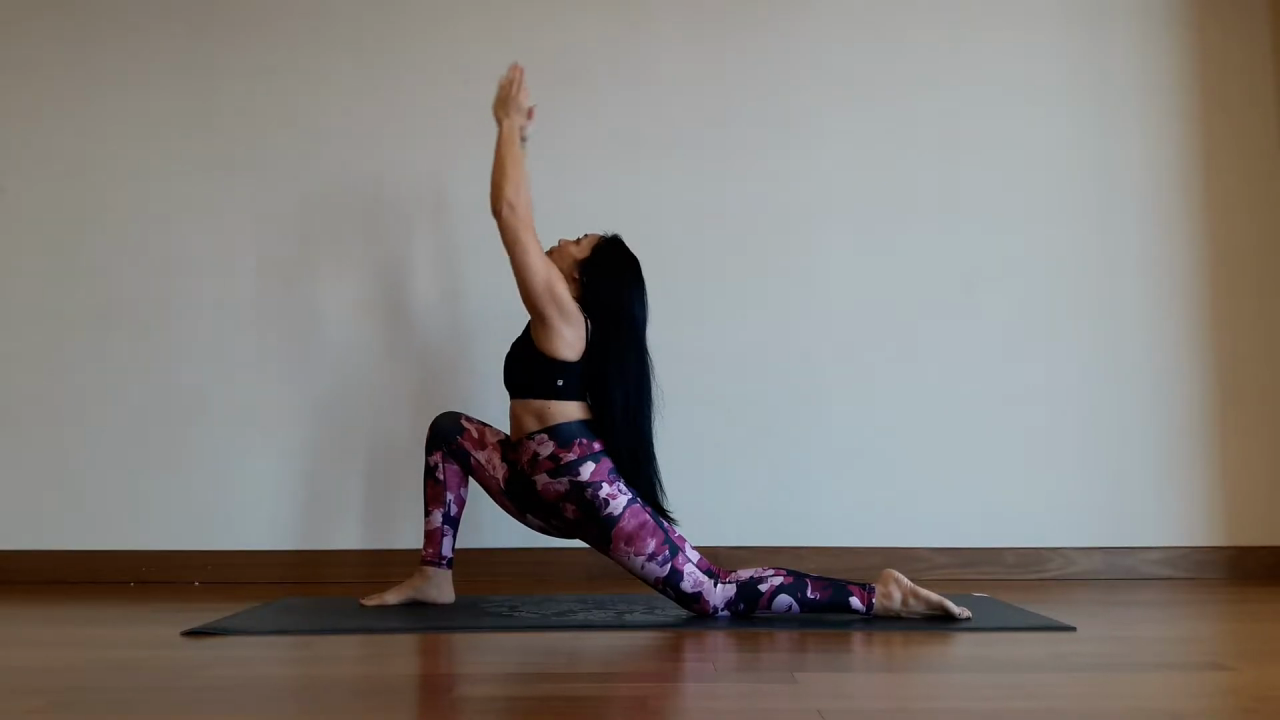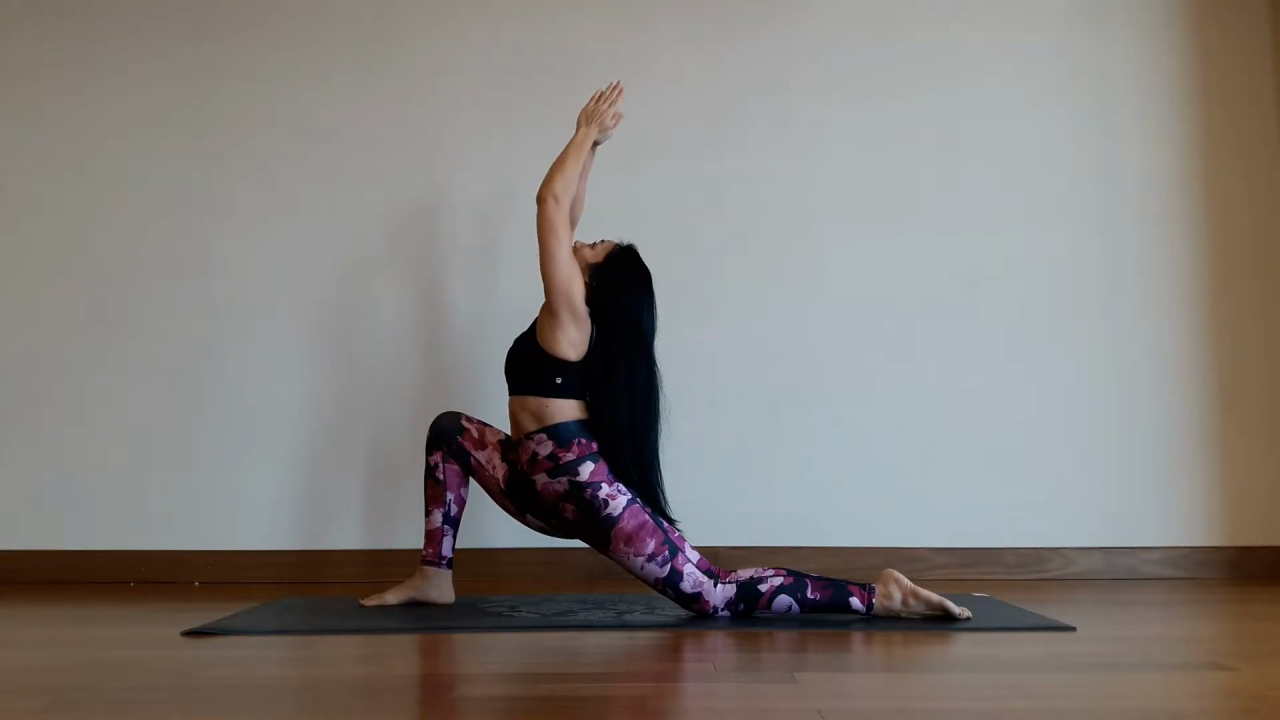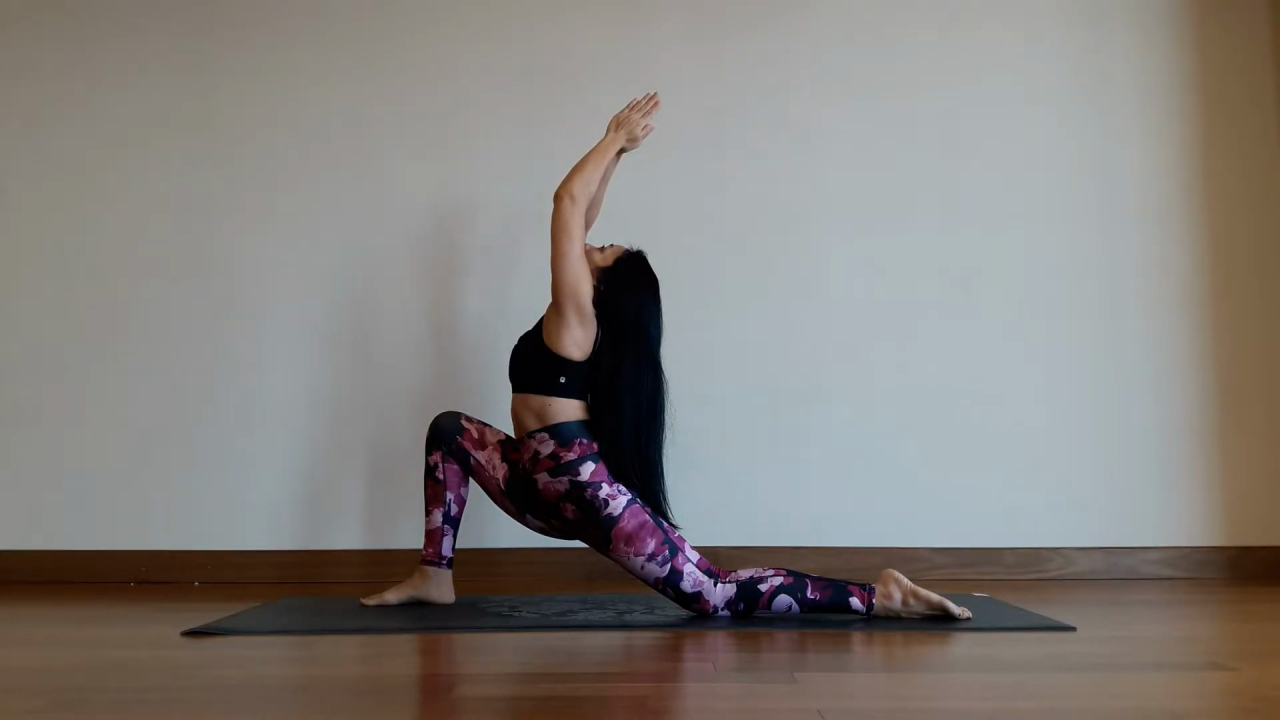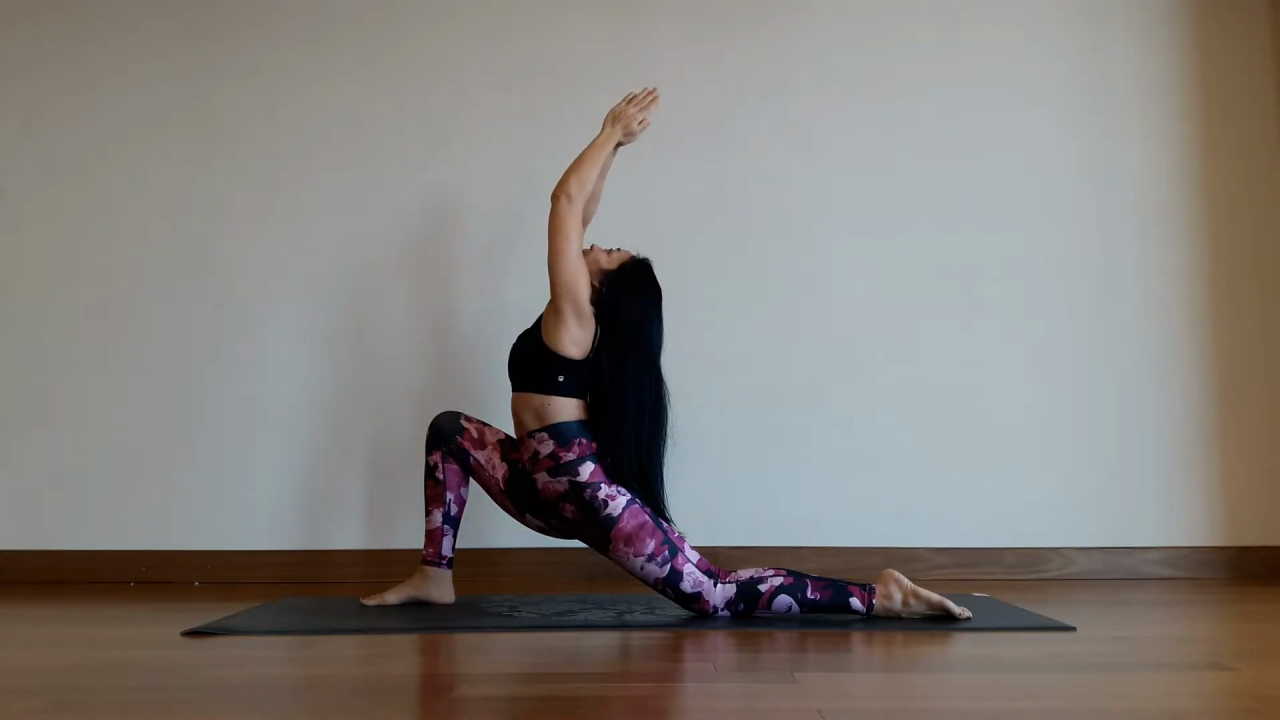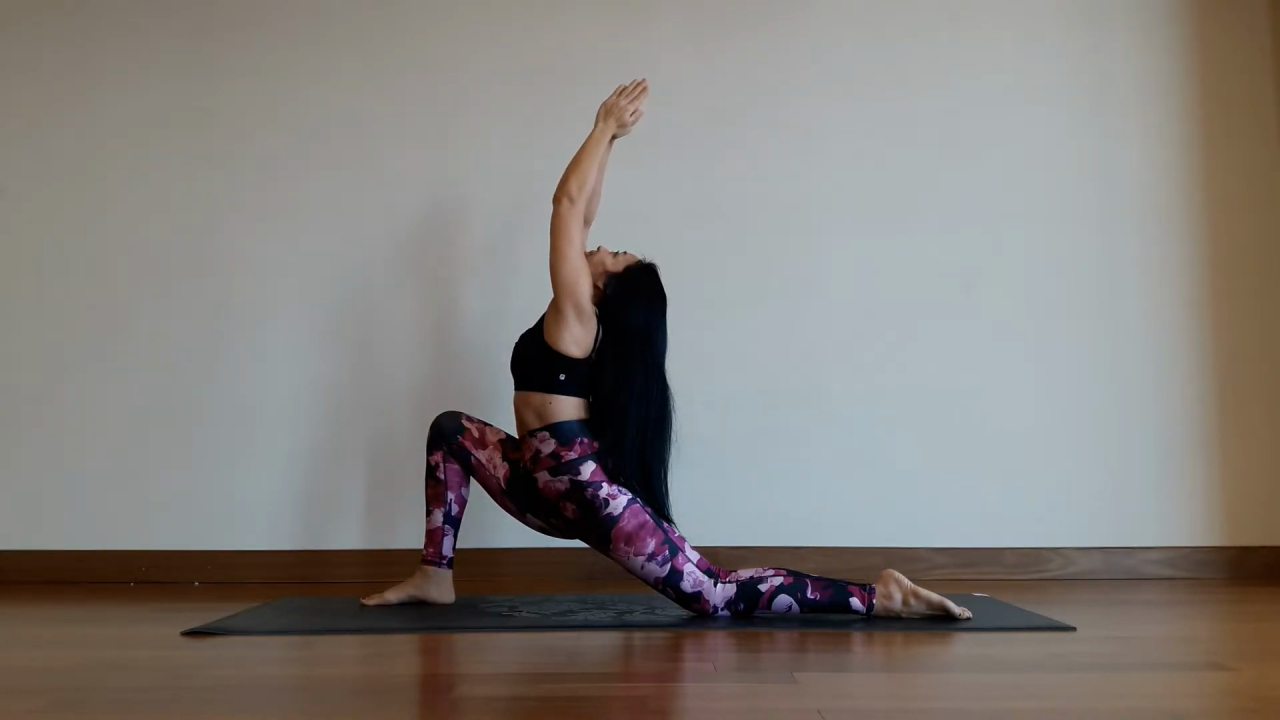
dt=1s
person 1, frame 1
left shoulder: (560, 310)
right shoulder: (560, 316)
left elbow: (508, 210)
right elbow: (515, 218)
left wrist: (509, 127)
right wrist: (514, 135)
left hip: (584, 482)
right hip: (551, 484)
left knee: (713, 594)
right knee: (449, 430)
left ankle: (879, 596)
right ankle: (434, 577)
person 1, frame 2
left shoulder: (569, 311)
right shoulder: (574, 317)
left elbow: (549, 202)
right elbow: (562, 217)
left wrist: (587, 134)
right wrist: (590, 142)
left hip: (582, 485)
right hip: (549, 487)
left knee: (712, 593)
right knee: (450, 430)
left ankle: (879, 597)
right ankle: (435, 576)
person 1, frame 3
left shoulder: (576, 311)
right shoulder: (580, 319)
left elbow: (567, 201)
right elbow: (577, 216)
left wrist: (616, 140)
right wrist: (617, 145)
left hip: (582, 485)
right hip: (549, 486)
left knee: (711, 592)
right knee: (449, 430)
left ankle: (878, 596)
right ankle: (435, 574)
person 1, frame 4
left shoulder: (574, 310)
right shoulder: (583, 317)
left elbow: (565, 201)
right elbow: (578, 213)
left wrist: (612, 134)
right wrist: (612, 140)
left hip: (581, 486)
right hip: (549, 486)
left knee: (712, 593)
right knee: (449, 430)
left ankle: (878, 597)
right ankle: (435, 576)
person 1, frame 5
left shoulder: (576, 313)
right shoulder: (581, 320)
left elbow: (567, 202)
right elbow: (579, 215)
left wrist: (605, 127)
right wrist: (607, 133)
left hip: (583, 486)
right hip: (550, 486)
left knee: (712, 592)
right knee: (450, 430)
left ankle: (879, 597)
right ankle: (435, 576)
